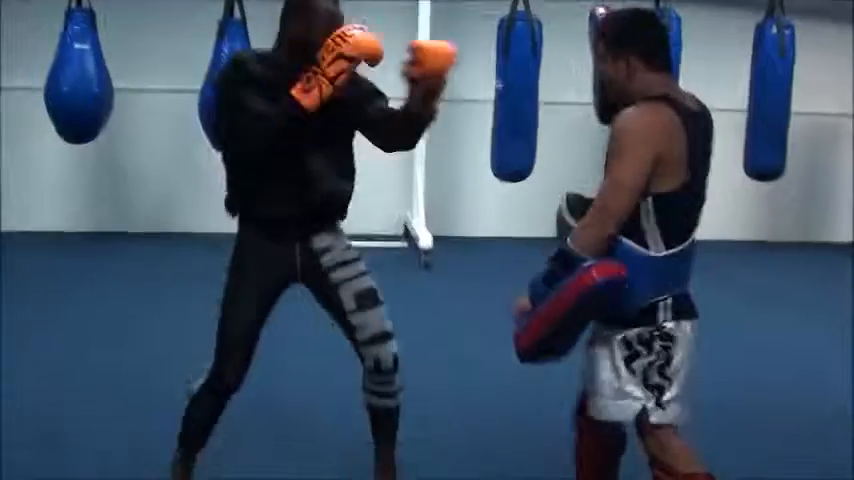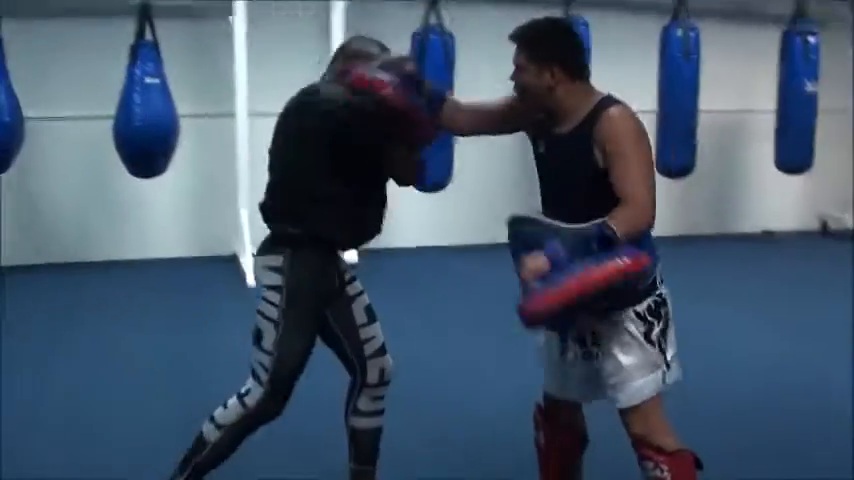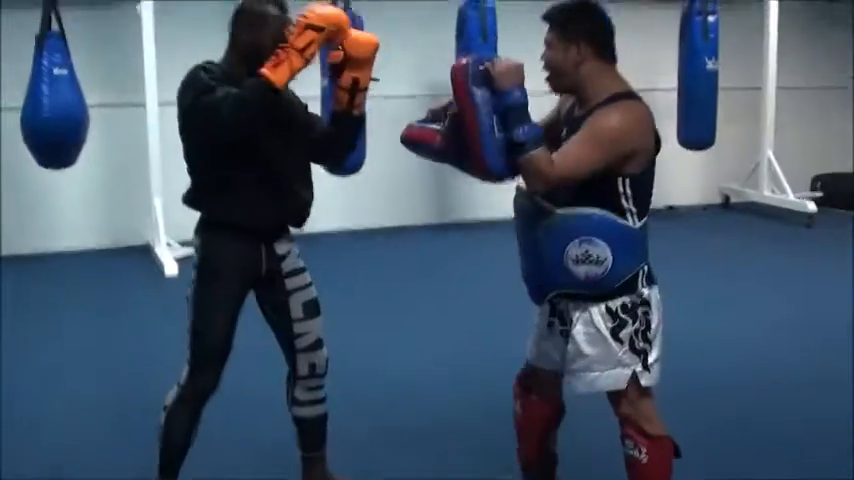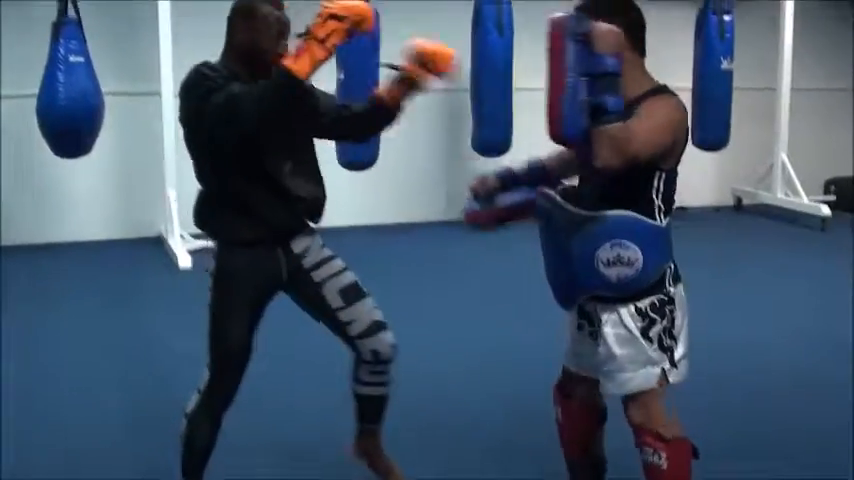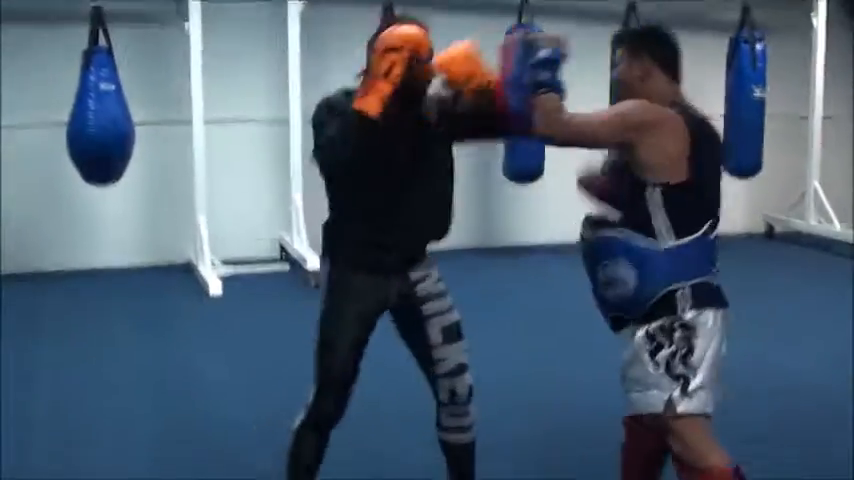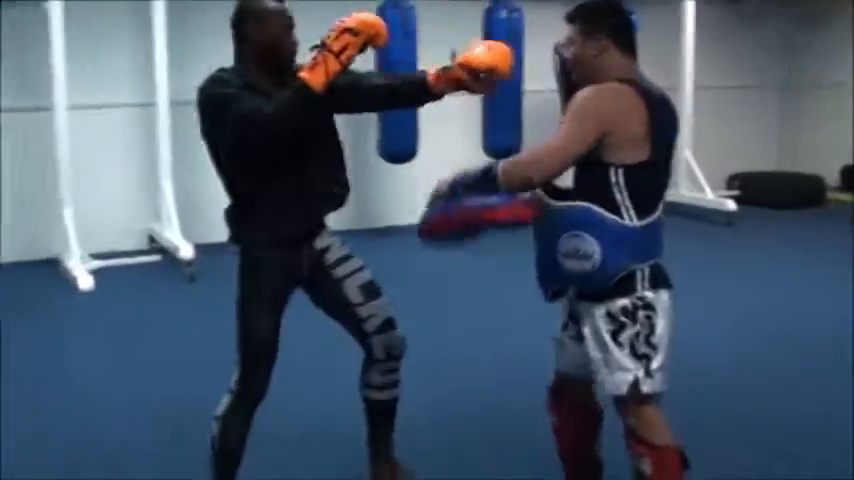
dt=0.4s
person 1, frame 1
left shoulder: (344, 81)
right shoulder: (243, 73)
left elbow: (394, 130)
right elbow: (253, 138)
left wrist: (426, 90)
right wrist: (319, 82)
left hip: (321, 239)
right hip: (264, 241)
left knee: (382, 357)
right knee: (227, 370)
person 1, frame 2
left shoulder: (330, 108)
right shoulder: (324, 102)
left elbow: (369, 171)
left hip: (324, 260)
right hip: (295, 261)
left knee: (374, 370)
right knee: (266, 395)
person 1, frame 3
left shoulder: (278, 93)
right shoulder: (205, 82)
left elbow: (334, 153)
right elbow: (228, 124)
left wrist: (350, 87)
right wrist: (289, 60)
left hip: (277, 245)
right hip: (224, 244)
left knee: (311, 360)
right knee: (202, 375)
person 1, frame 4
left shoulder: (287, 94)
right shoulder: (204, 86)
left elbow: (352, 124)
right elbow: (246, 113)
left wrist: (406, 80)
right wrist: (312, 48)
left hip: (298, 242)
right hip: (242, 253)
left knee: (377, 344)
right knee: (222, 381)
person 1, frame 5
left shoulder: (433, 110)
right shoulder: (337, 111)
left elbow: (503, 120)
right elbow: (336, 161)
left wrist: (483, 88)
right wrist: (379, 86)
left hip: (414, 267)
right hip: (353, 274)
left knee: (455, 387)
right knee: (329, 398)
person 1, frame 6
left shoulder: (302, 81)
right shoulder: (220, 94)
left elbow: (381, 92)
right elbow: (272, 125)
left wrist: (454, 75)
right wrist: (328, 60)
left hip: (314, 237)
right hip: (265, 251)
left knee: (386, 340)
right knee: (252, 379)
person 2, frame 1
left shoulder: (641, 121)
right shoulder: (689, 109)
left elbow: (602, 224)
left wrist: (540, 289)
left hip: (645, 313)
right hip: (635, 303)
left knee: (660, 437)
right knee: (595, 414)
person 2, frame 2
left shoulder: (614, 122)
right shoulder: (536, 112)
left elbow: (637, 216)
right elbow: (462, 119)
left hip: (627, 301)
left knee: (645, 425)
right knee: (557, 410)
person 2, frame 3
left shoulder: (624, 117)
right shoulder: (579, 104)
left elbow: (545, 173)
right elbow: (531, 148)
left wrist: (511, 97)
right wrist: (497, 109)
left hip: (615, 291)
right hip: (569, 284)
left knee: (632, 404)
right knee: (535, 383)
person 2, frame 4
left shoulder: (662, 109)
right shoulder: (602, 99)
left elbow: (611, 154)
right elbow: (568, 161)
right wrist: (507, 179)
left hip: (639, 290)
left knee: (644, 407)
right knee: (574, 389)
person 2, frame 5
left shoulder: (646, 118)
right shoulder: (696, 128)
left elbow: (551, 126)
left wrist: (546, 61)
right wrist: (608, 190)
left hip: (674, 307)
right hip: (664, 303)
left knee: (685, 431)
right knee: (643, 419)
person 2, frame 6
left shoulder: (603, 98)
right shoulder: (653, 102)
left elbow: (542, 164)
left wrist: (469, 184)
right wrist: (574, 80)
left hip: (624, 284)
right hip: (598, 278)
left knee: (637, 407)
right knee: (570, 388)
